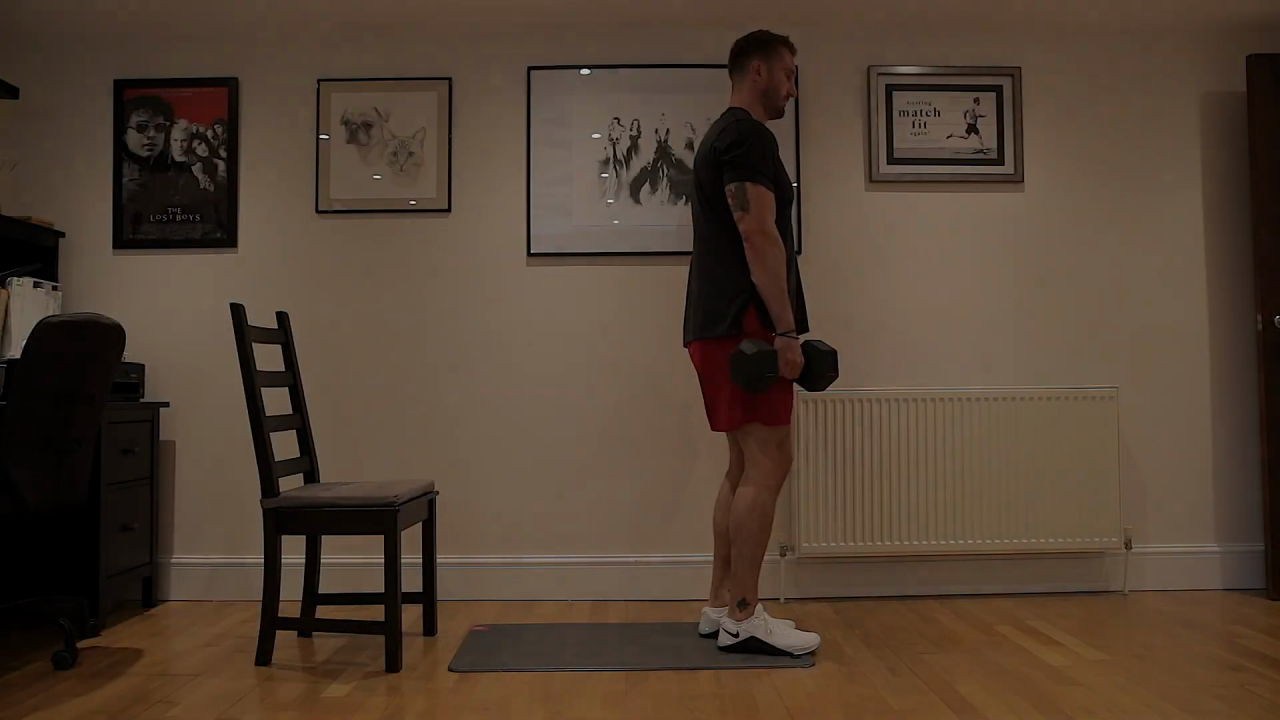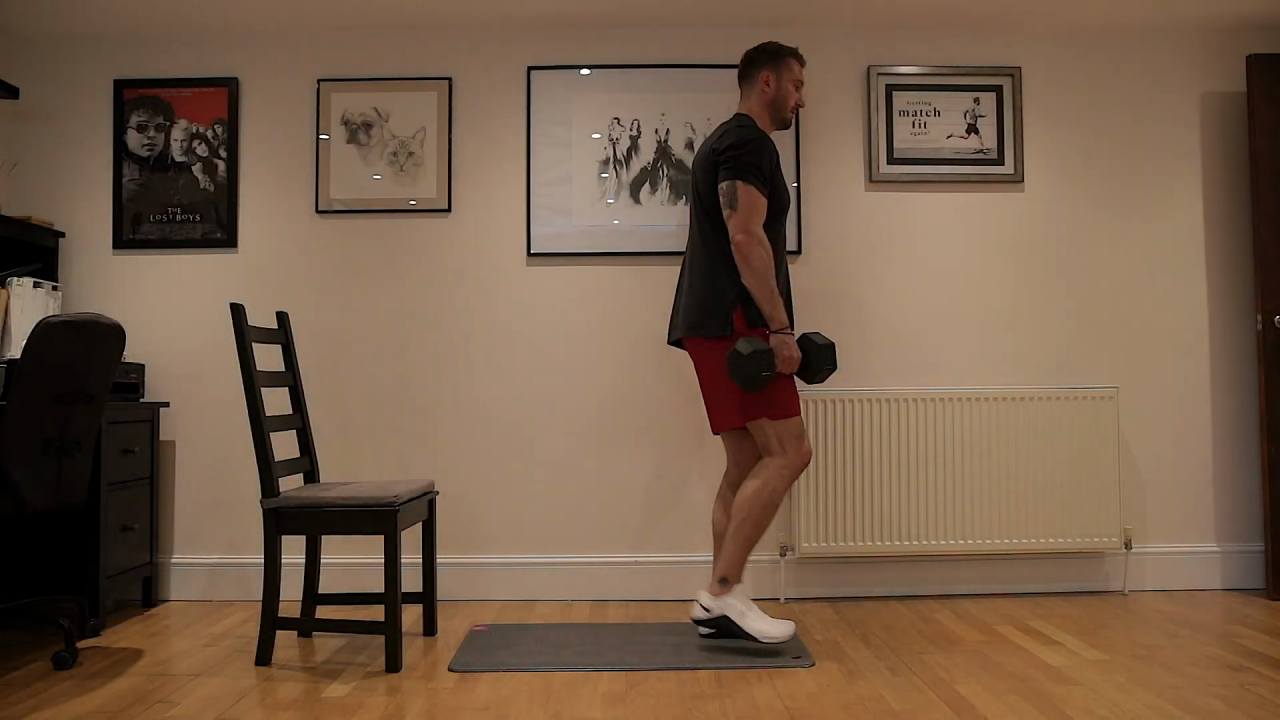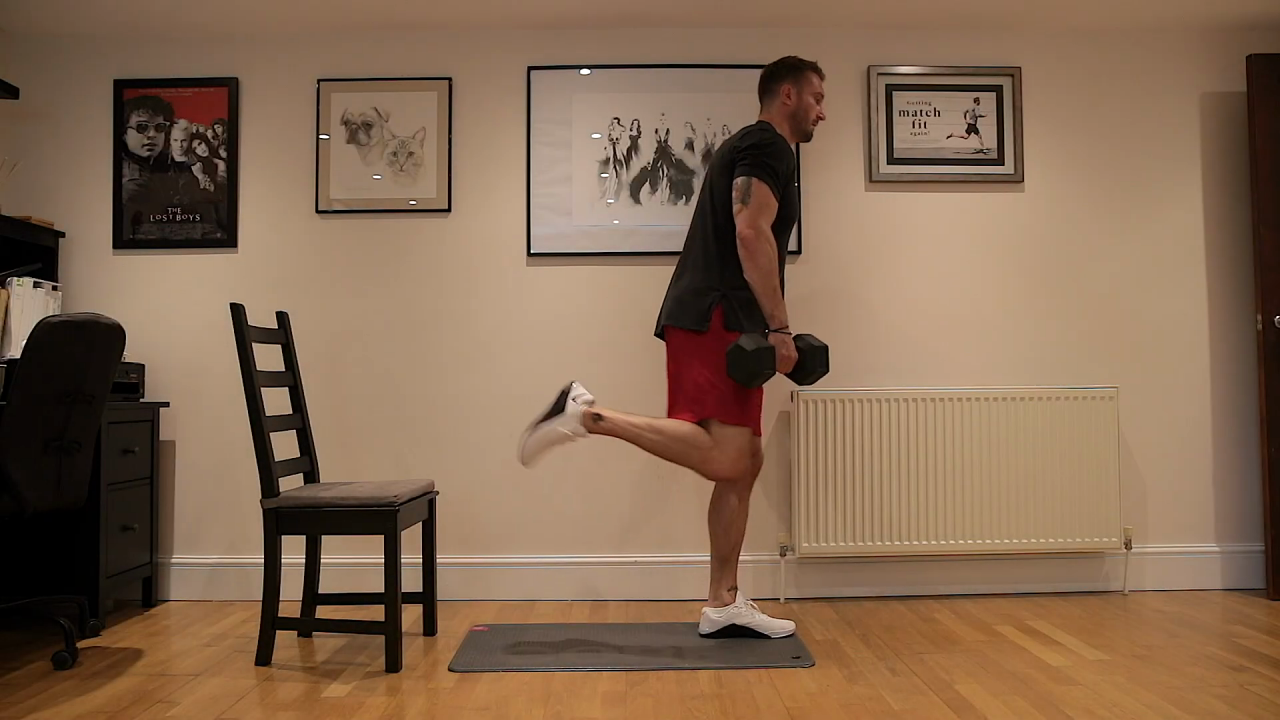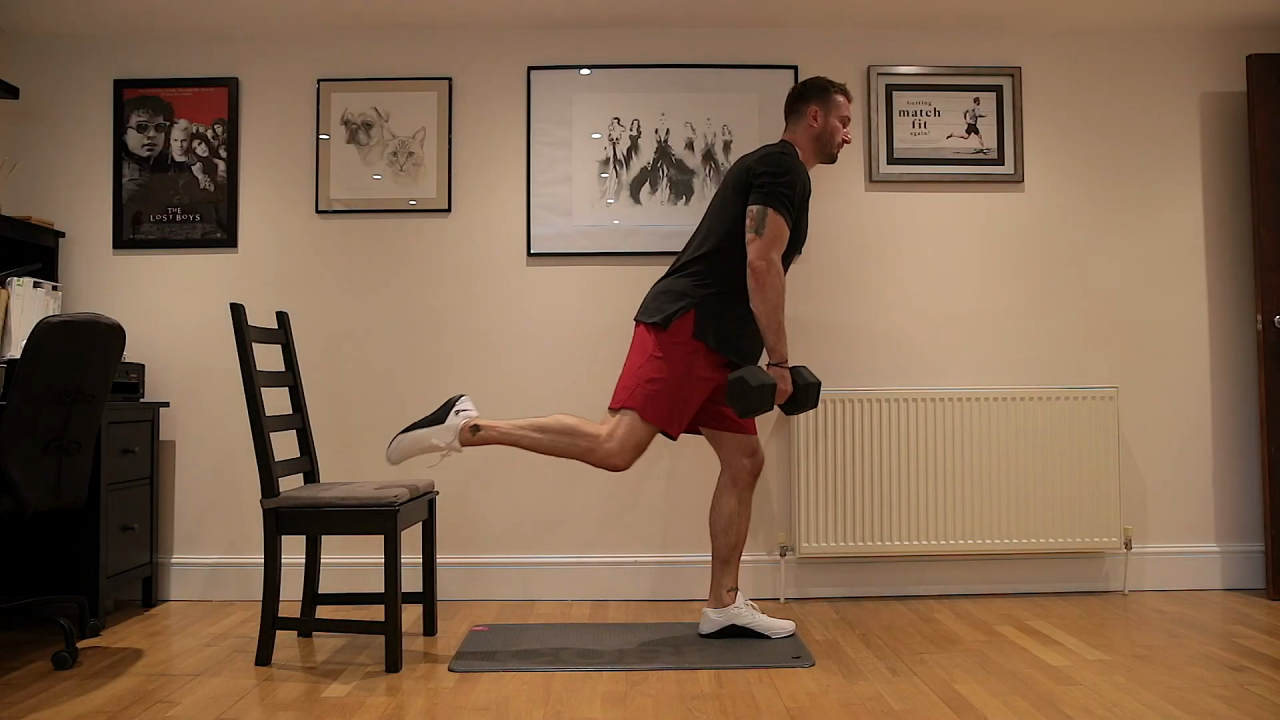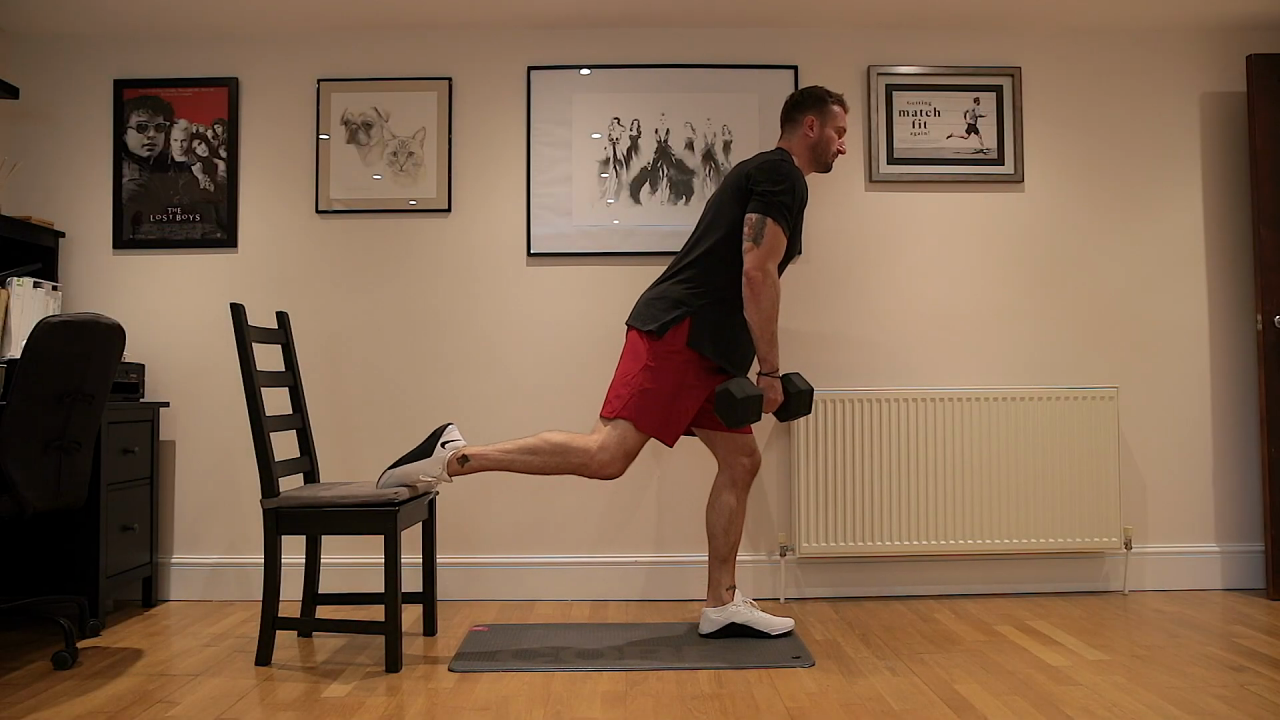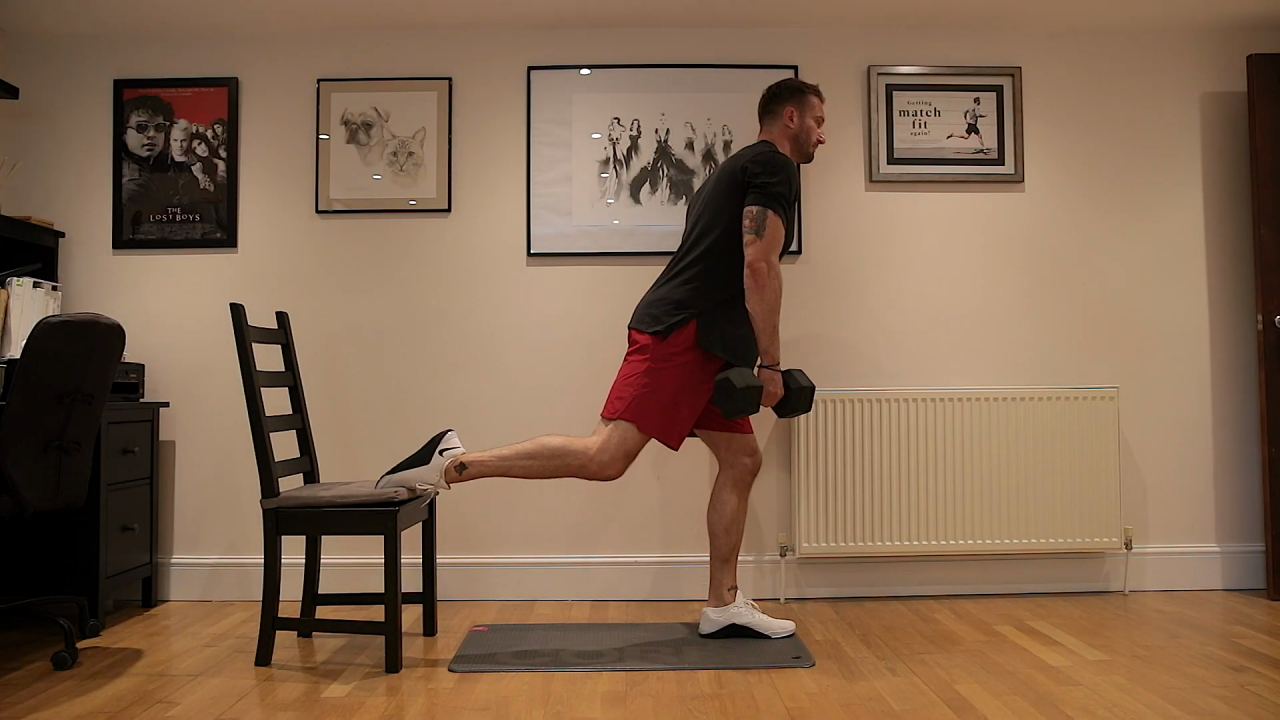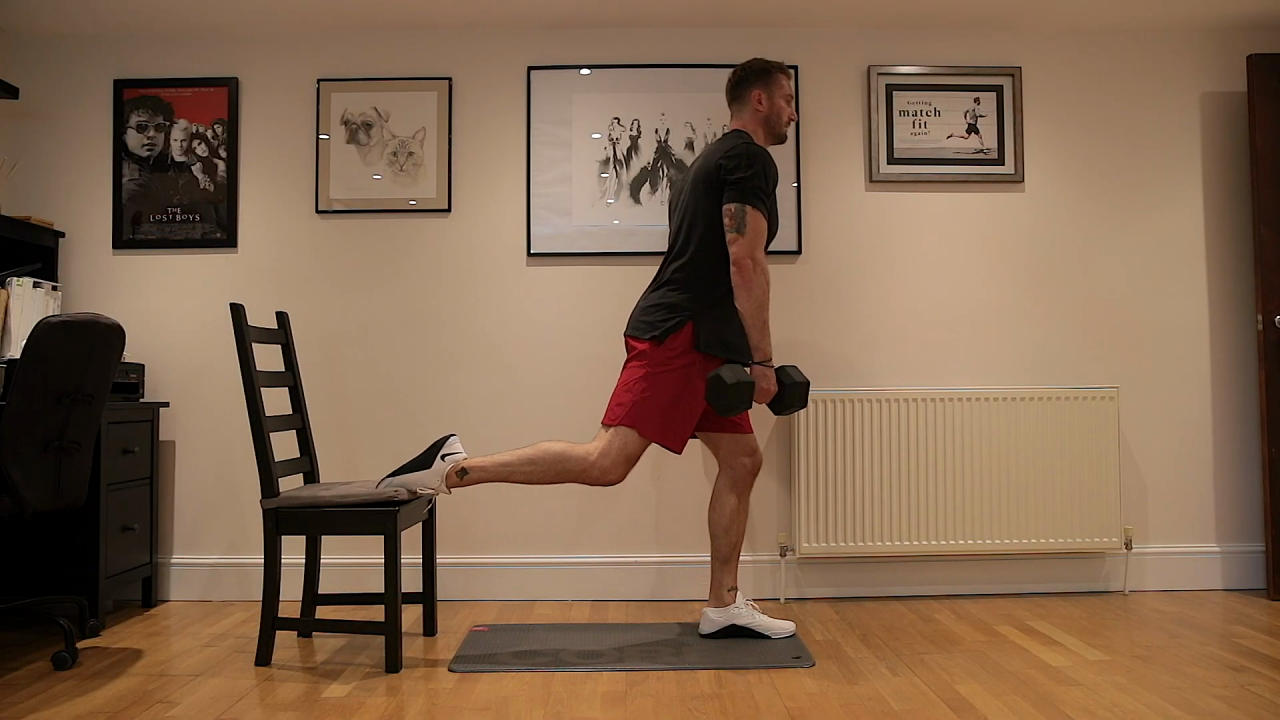
dt=0.4s
person 1, frame 1
left shoulder: (725, 137)
right shoulder: (748, 136)
right elbow: (759, 237)
right wrist: (786, 332)
left hip: (724, 322)
right hip: (742, 323)
left knee: (747, 465)
right knee: (766, 464)
left ankle: (722, 606)
right ankle: (743, 619)
person 1, frame 2
left shoulder: (731, 143)
right shoulder: (747, 142)
right elbow: (745, 238)
left wrist: (770, 328)
right wrist: (781, 330)
left hip: (722, 321)
right hip: (731, 321)
left knee: (749, 463)
right knee: (787, 456)
left ankle: (720, 606)
right ankle: (721, 589)
person 1, frame 3
left shoulder: (757, 150)
right shoulder: (765, 145)
right elbow: (752, 235)
left wrist: (765, 331)
right wrist: (779, 330)
left hip: (722, 322)
right hip: (712, 318)
left knee: (742, 463)
right knee: (725, 461)
left ankle: (723, 604)
right ankle: (587, 414)
person 1, frame 4
left shoulder: (773, 170)
right shoulder: (782, 168)
right elbow: (761, 265)
left wrist: (762, 355)
right wrist: (779, 361)
left hip: (712, 339)
right hip: (686, 326)
left knee: (744, 463)
right knee: (614, 447)
left ankle: (723, 606)
right ankle: (465, 427)
person 1, frame 5
left shoulder: (763, 176)
right shoulder: (782, 176)
right elbow: (757, 274)
left wrist: (749, 363)
right wrist: (769, 370)
left hip: (703, 343)
right hip: (678, 333)
left knee: (741, 461)
right knee: (606, 456)
left ankle: (722, 605)
right ankle: (455, 455)
person 1, frame 6
left shoulder: (743, 169)
right shoulder: (775, 169)
right elbow: (759, 266)
left wrist: (748, 358)
right wrist: (771, 363)
left hip: (700, 339)
right hip: (682, 333)
left knee: (742, 461)
right knee: (605, 456)
left ankle: (723, 605)
right ankle: (453, 462)
person 1, frame 7
left shoulder: (720, 160)
right shoulder: (750, 160)
right elbow: (746, 264)
right wrist: (762, 361)
left hip: (695, 339)
right hip: (679, 336)
left knee: (742, 460)
right knee: (606, 462)
left ankle: (724, 606)
right ankle: (453, 467)
